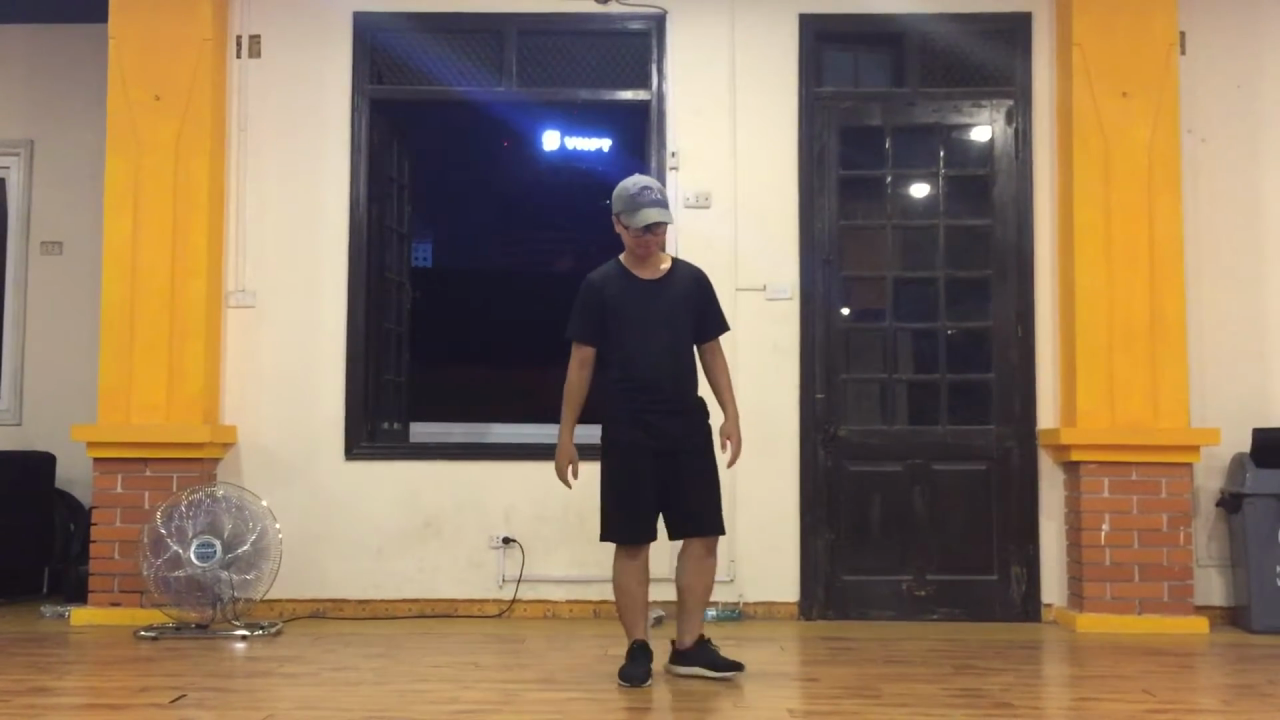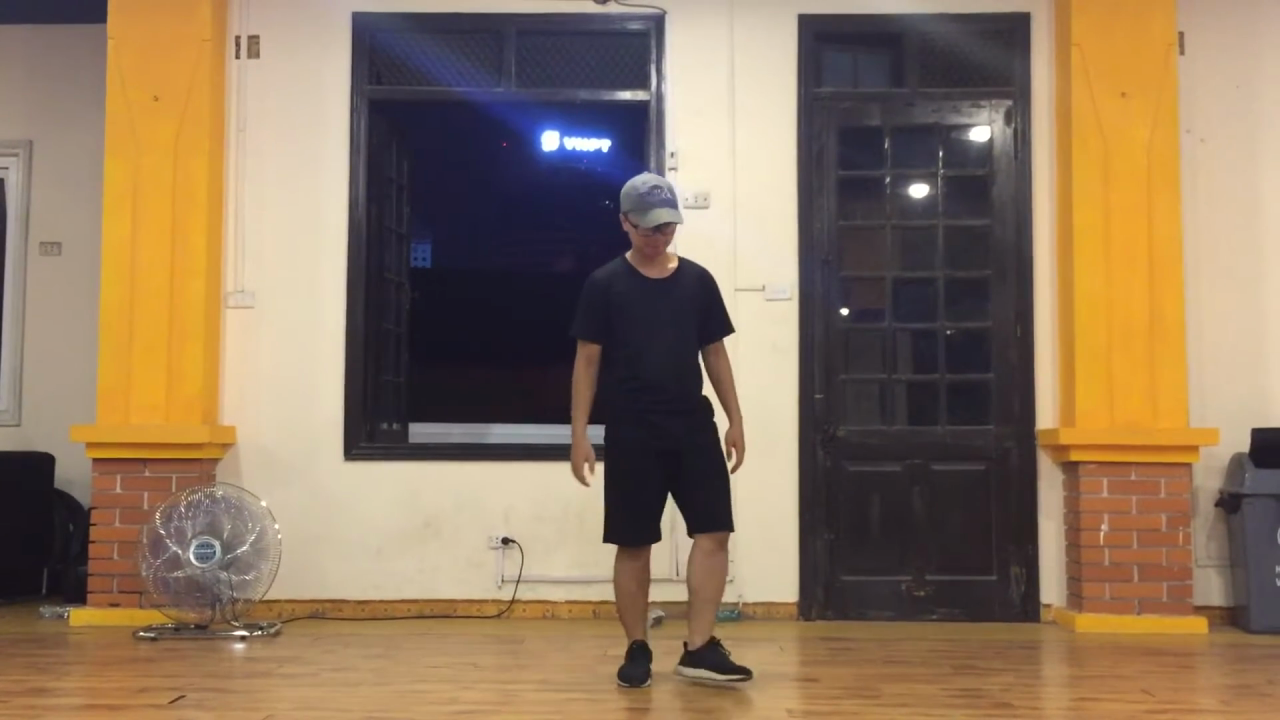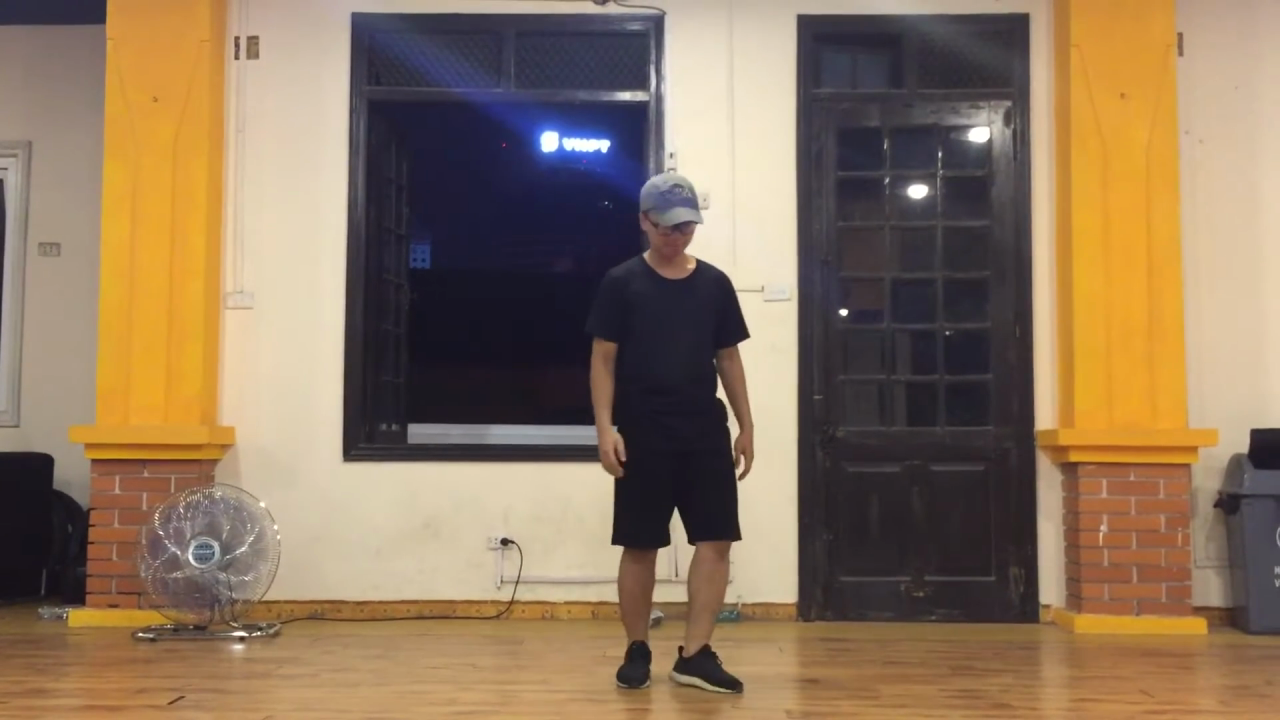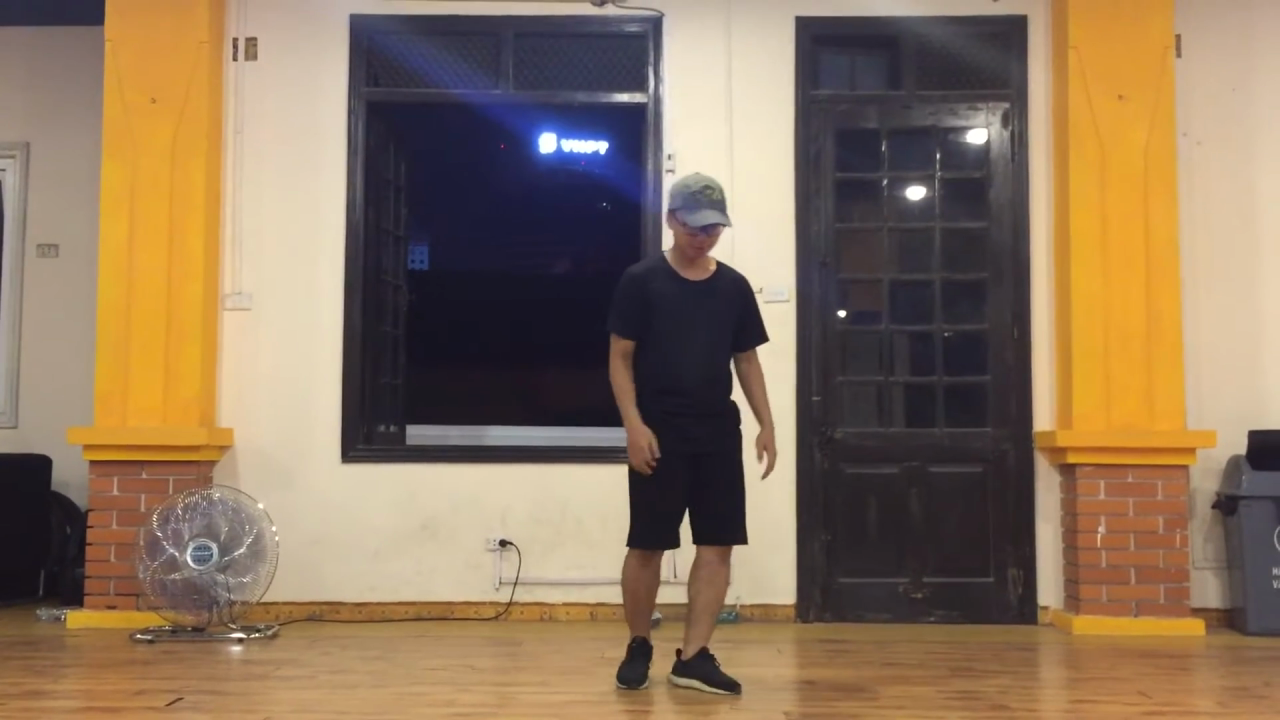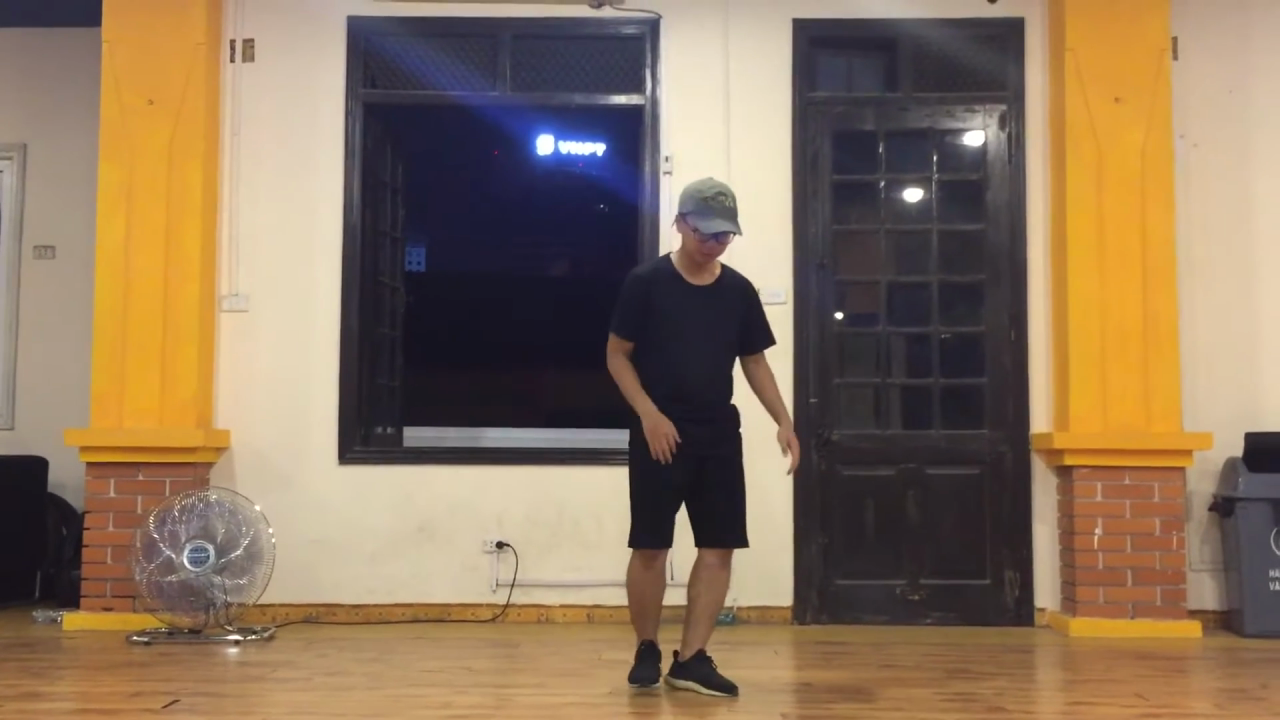
dt=0.2s
person 1, frame 1
left shoulder: (692, 280)
right shoulder: (600, 286)
left elbow: (711, 351)
right elbow: (582, 363)
left wrist: (730, 414)
right wrist: (566, 434)
left hip: (688, 427)
right hip: (627, 433)
left knee: (703, 535)
right knee: (631, 542)
left ankle: (689, 644)
right ankle: (638, 648)
person 1, frame 2
left shoulder: (698, 280)
right shoulder: (605, 284)
left elbow: (715, 353)
right elbow: (587, 361)
left wrist: (735, 420)
right wrist: (579, 433)
left hip: (694, 426)
right hip: (631, 433)
left knee: (713, 533)
right knee: (633, 544)
left ankle: (700, 647)
right ankle: (637, 649)
person 1, frame 3
left shoulder: (715, 284)
right shoulder: (622, 283)
left elbow: (728, 358)
right elbow: (603, 359)
left wrist: (746, 427)
right wrist: (606, 428)
left hip: (706, 430)
right hip: (644, 433)
left knee: (716, 541)
right knee: (640, 547)
left ankle: (695, 654)
right ankle: (637, 650)
person 1, frame 4
left shoulder: (734, 287)
right shoulder: (641, 280)
left elbow: (747, 360)
right elbow: (620, 358)
left wrist: (766, 425)
right wrist: (634, 424)
left hip: (719, 432)
right hip: (659, 432)
left knee: (717, 545)
right knee: (648, 546)
left ankle: (693, 656)
right ankle: (639, 645)
person 1, frame 5
left shoulder: (739, 291)
right shoulder: (646, 282)
left elbow: (754, 362)
right elbow: (617, 356)
left wrist: (783, 421)
right wrist: (650, 415)
left hip: (720, 434)
right hip: (660, 433)
left knee: (719, 548)
right knee: (650, 547)
left ankle: (691, 658)
right ankle: (647, 649)
